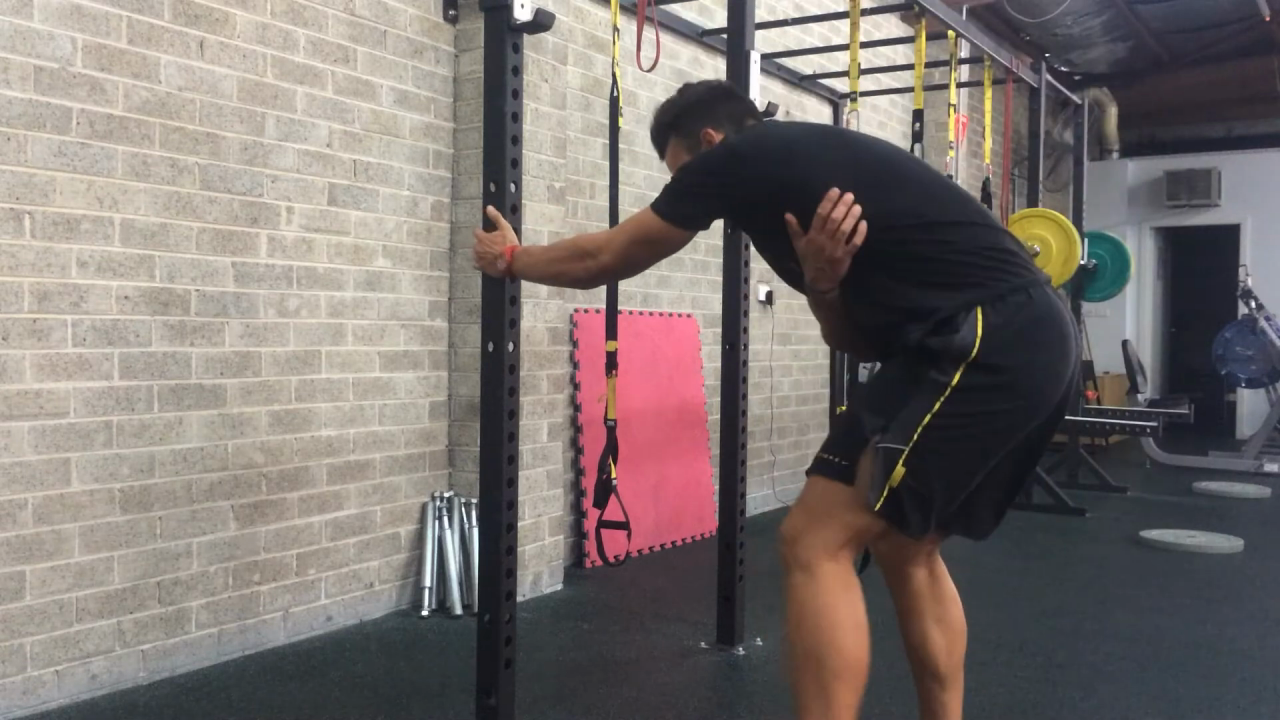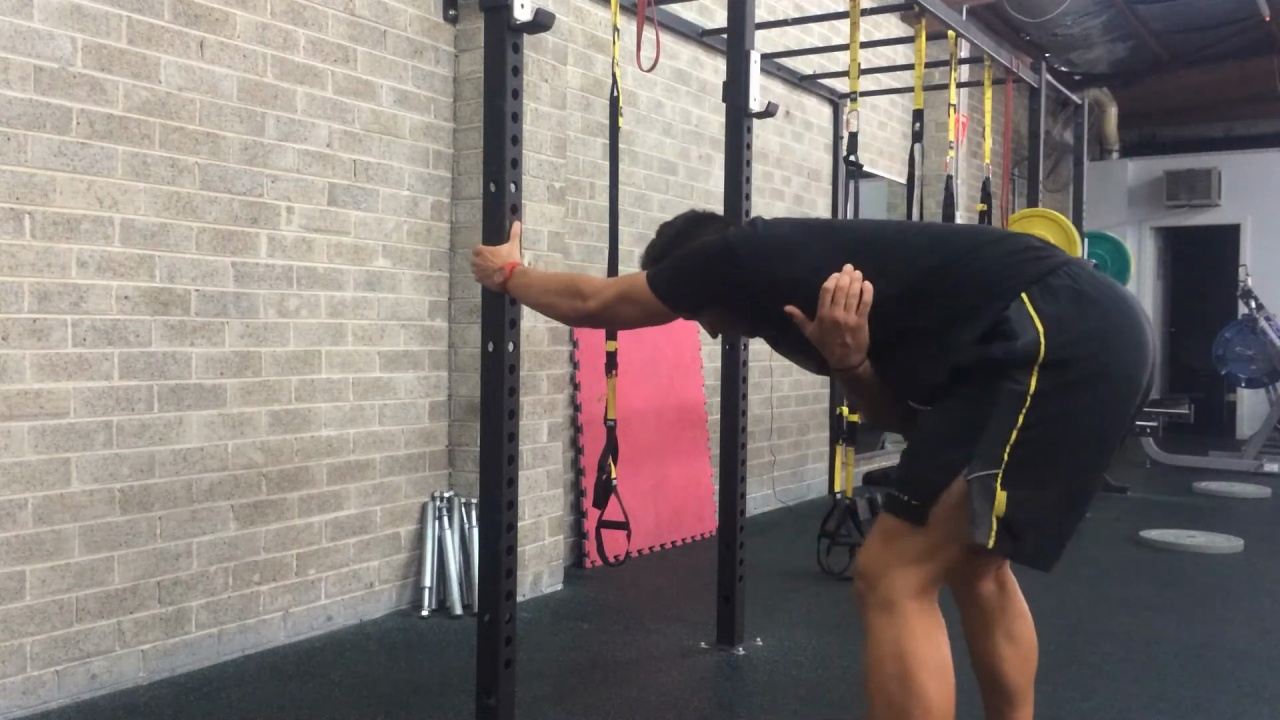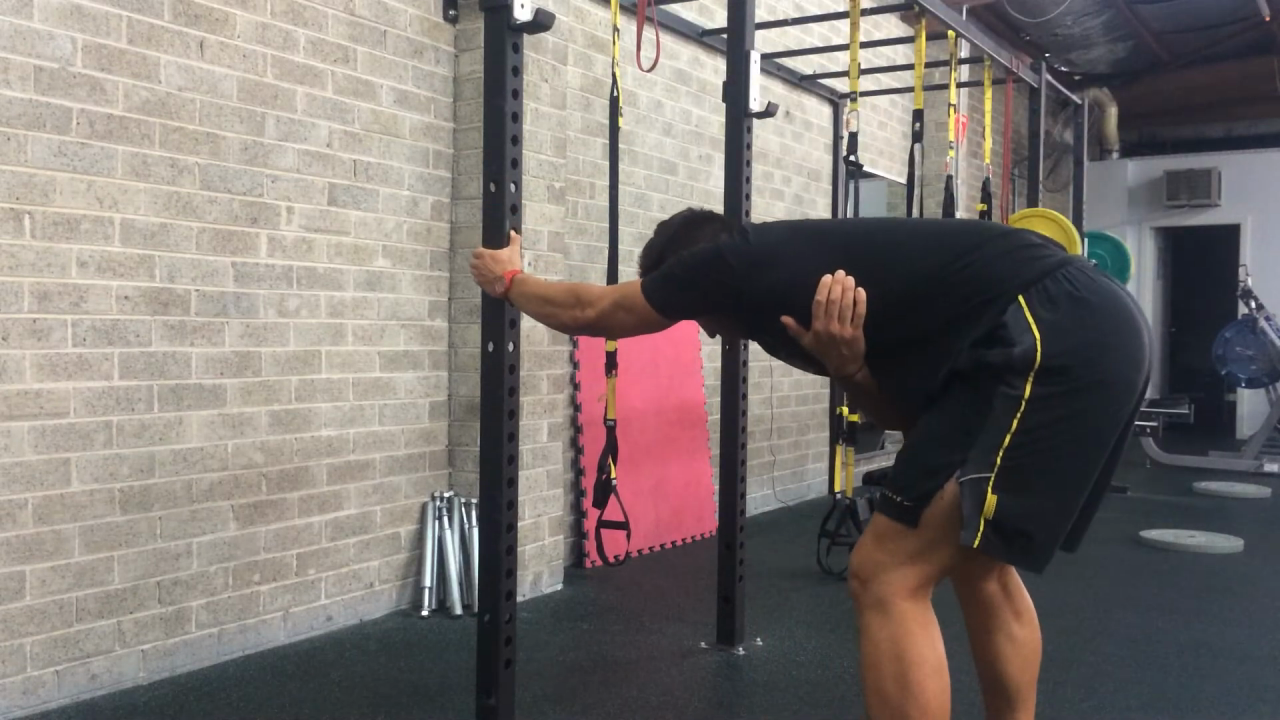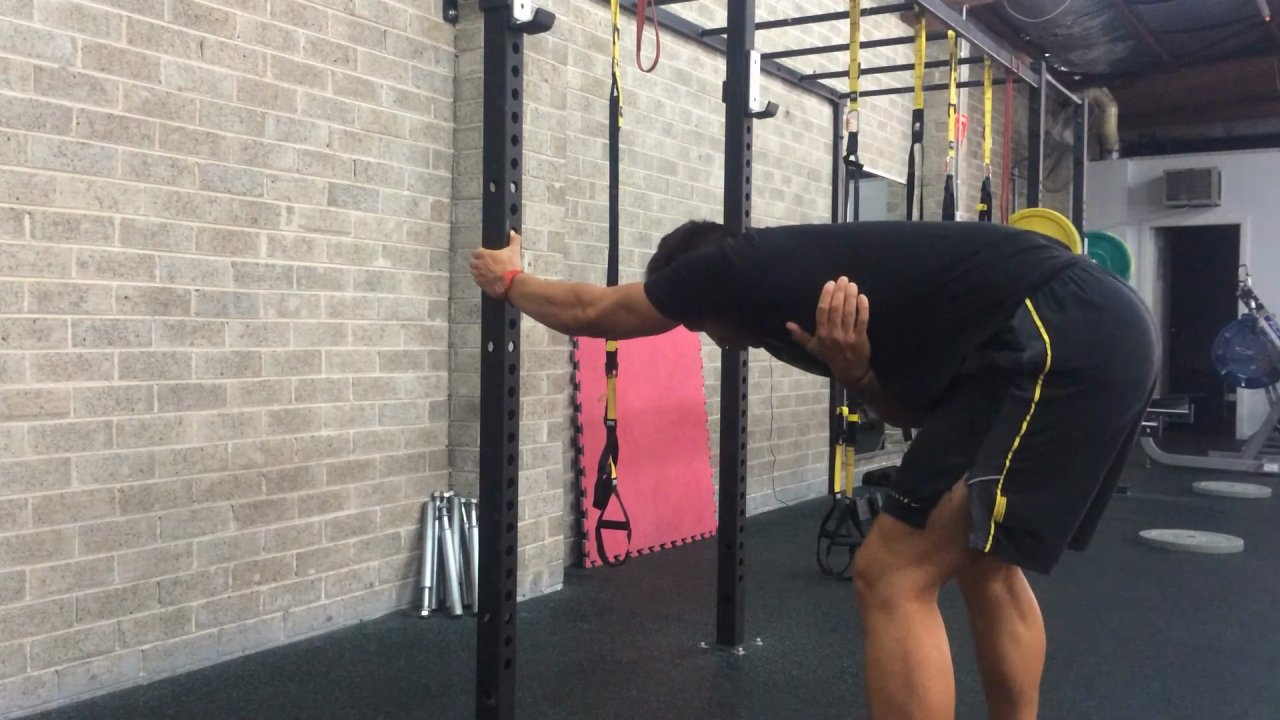
dt=1s
person 1, frame 1
left shoulder: (738, 158)
right shoulder: (813, 162)
left elbow: (604, 259)
right elbow: (861, 342)
left wrist: (511, 258)
right wrist: (826, 286)
left hip: (987, 337)
right hip: (1032, 334)
left knee: (815, 543)
right knee: (904, 545)
person 1, frame 2
left shoulder: (739, 256)
right shoulder: (803, 266)
left elbow: (595, 303)
right elbow: (915, 413)
left wrist: (508, 272)
right wrist: (853, 367)
left hip: (1055, 335)
right hip: (1102, 326)
left knee: (895, 580)
right knee: (973, 564)
person 1, frame 3
left shoulder: (732, 263)
right shoulder: (796, 266)
left elbow: (591, 312)
right elbow: (911, 410)
left wrist: (508, 279)
right wrist: (850, 368)
left hip: (1051, 338)
right hip: (1095, 324)
left knee: (888, 577)
right knee: (979, 563)
person 1, frame 4
left shoulder: (736, 267)
right shoulder: (799, 272)
left elbow: (591, 312)
right elbow: (917, 406)
left wrist: (508, 278)
right wrist: (856, 372)
left hip: (1061, 338)
right hip: (1103, 325)
left knee: (894, 578)
right knee: (984, 564)
